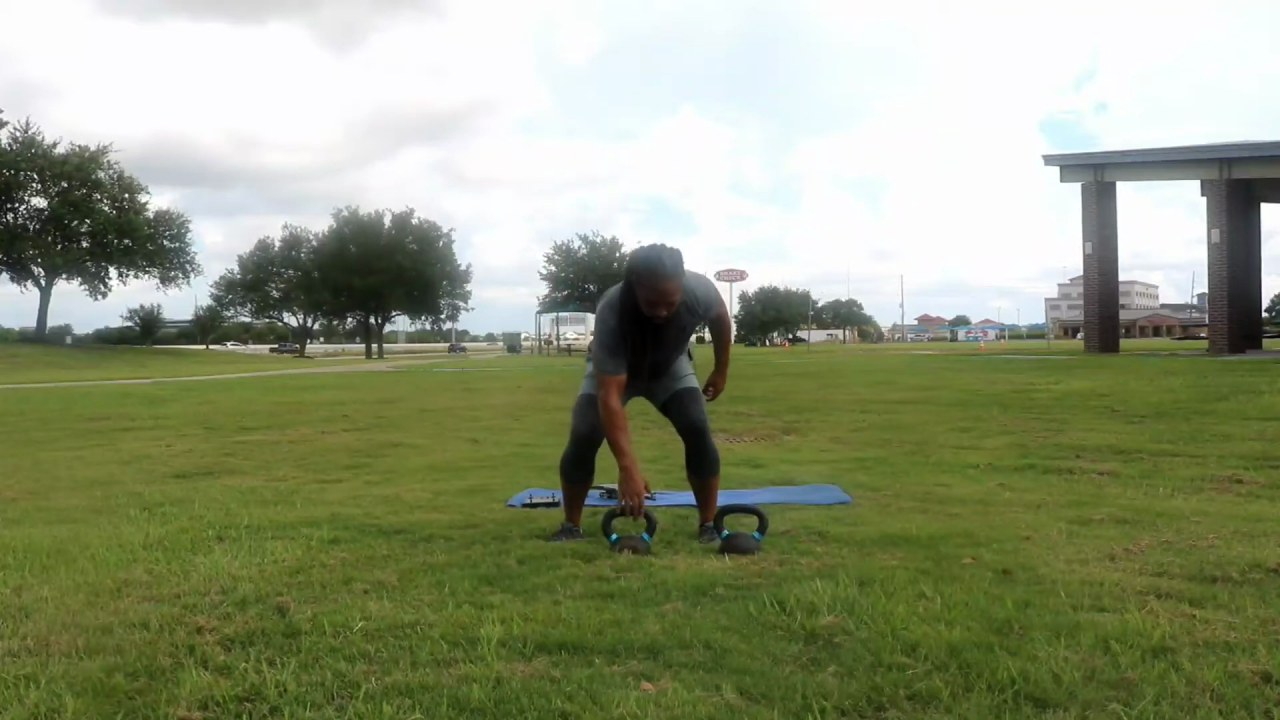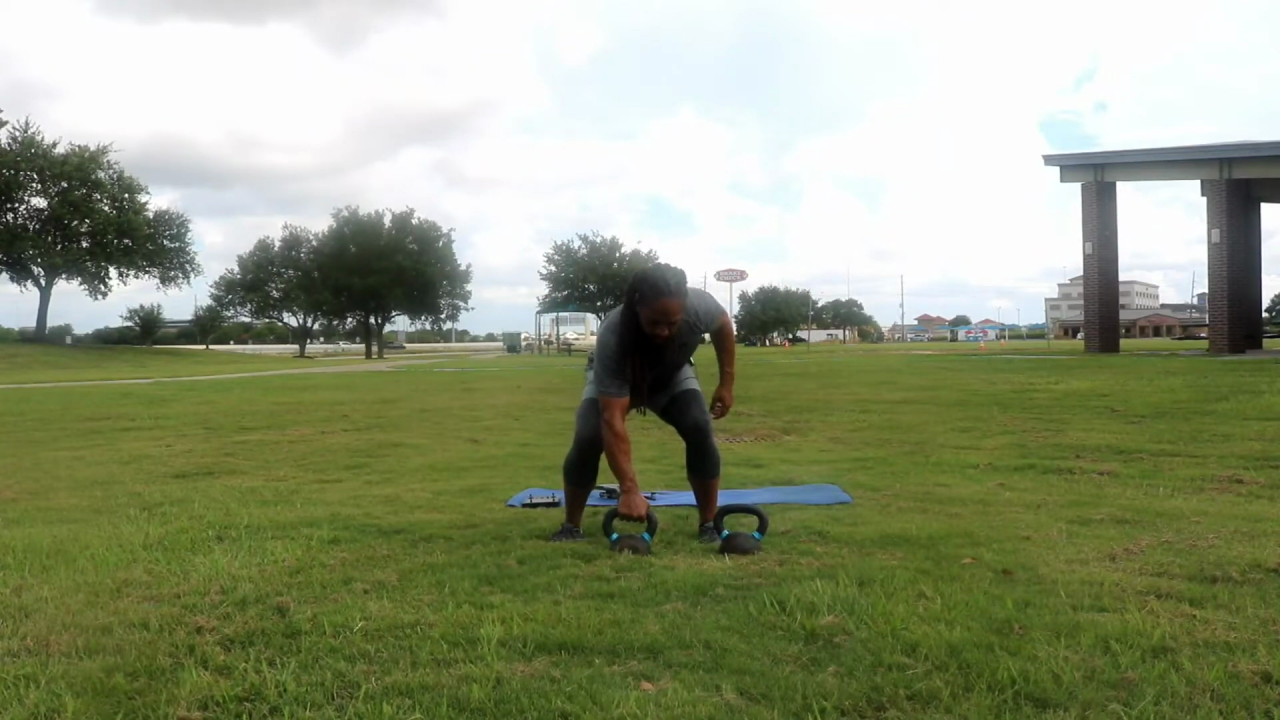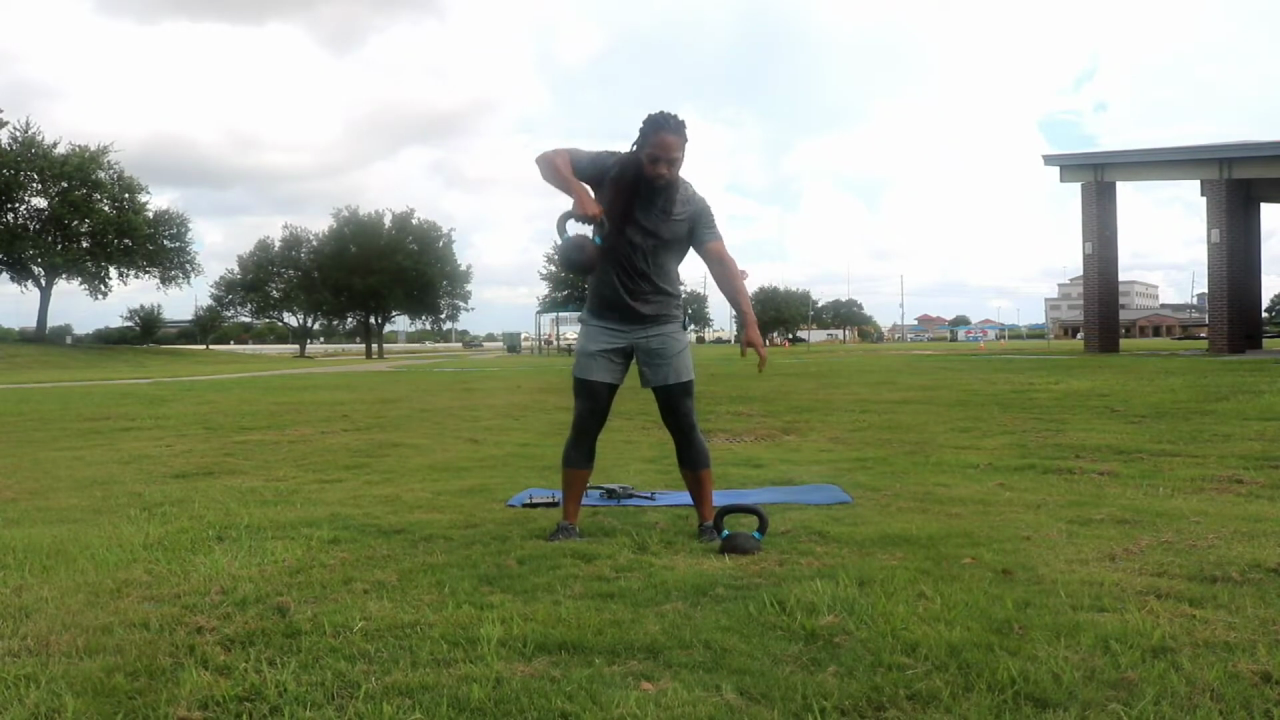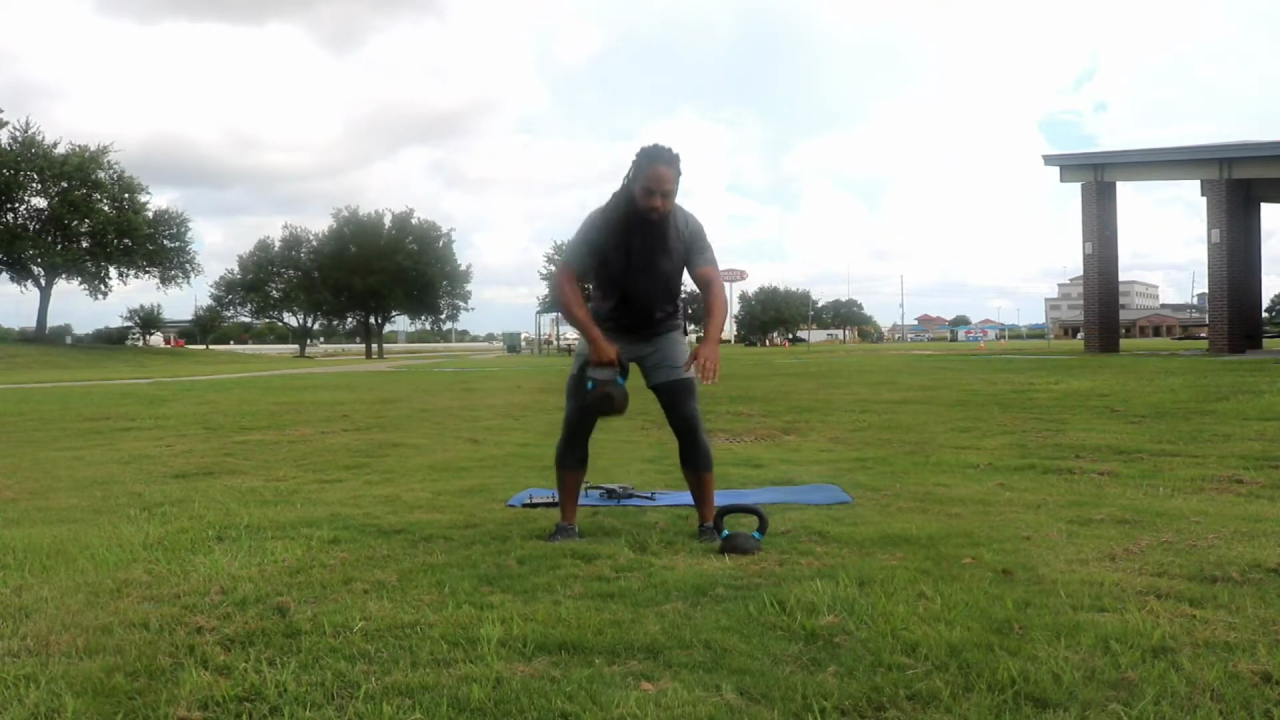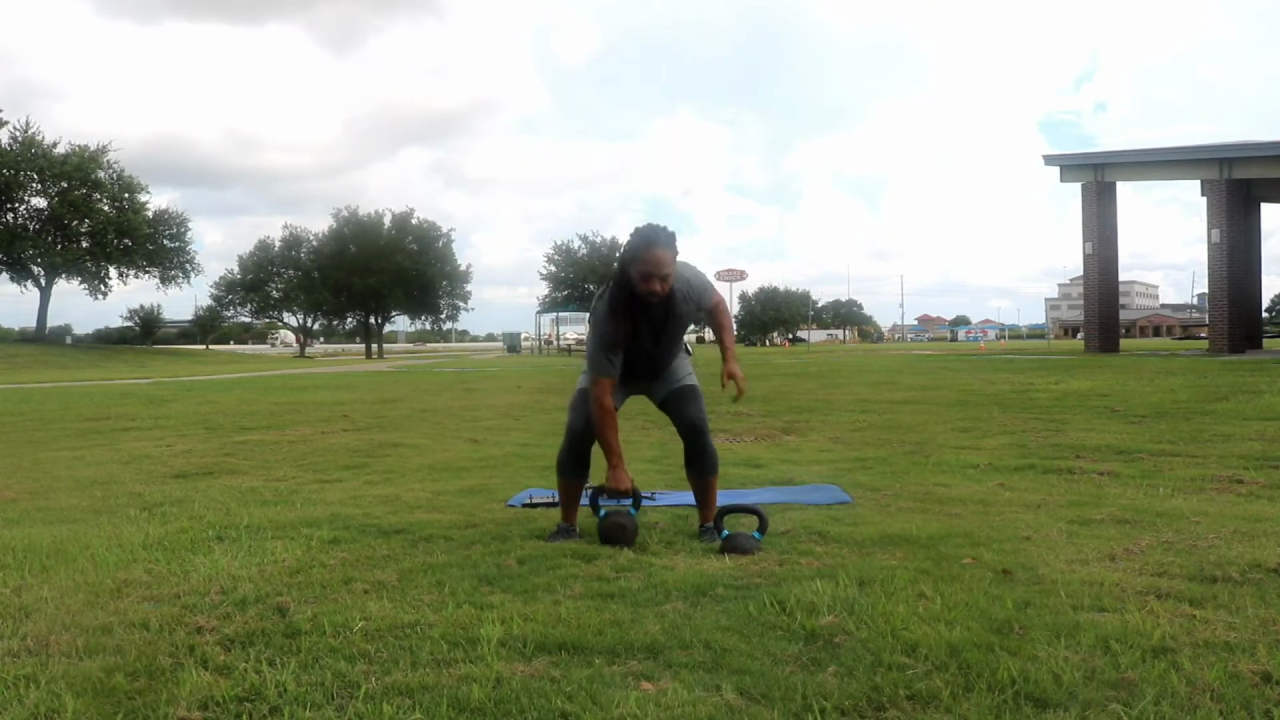
dt=1s
person 1, frame 1
left shoulder: (699, 290)
right shoulder: (611, 311)
left elbow: (720, 318)
right elbow: (609, 398)
left wrist: (721, 371)
right wrist: (628, 468)
left hip: (670, 365)
right hip: (613, 371)
left knee: (697, 429)
right knee: (584, 435)
left ankle: (709, 524)
right ankle: (571, 526)
person 1, frame 2
left shoulder: (699, 305)
right shoulder: (614, 335)
left elbow: (723, 325)
right elbow: (613, 421)
left wrist: (726, 383)
right wrist: (629, 490)
left hip: (673, 376)
right hip: (613, 379)
left knee: (699, 429)
right knee: (588, 438)
left ankle: (708, 525)
right ankle: (571, 526)
person 1, frame 3
left shoulder: (691, 203)
right shoulder: (612, 172)
left elbow: (721, 263)
right elbow: (548, 160)
left wrist: (749, 322)
right wrist: (578, 192)
left hip: (662, 325)
right hip: (605, 323)
left knee: (683, 425)
right knee: (585, 424)
left ankle: (708, 523)
right ankle: (568, 524)
person 1, frame 4
left shoulder: (687, 227)
right shoulder: (603, 223)
left elbow: (713, 288)
right elbow: (564, 282)
left wrist: (710, 341)
right wrist: (595, 339)
left hip: (664, 335)
right hip: (606, 334)
left knee: (688, 425)
right knee: (576, 424)
left ankle: (708, 525)
right ankle: (567, 524)
person 1, frame 5
left shoulder: (691, 282)
right shoulder: (609, 310)
left elbow: (717, 307)
right elbow: (600, 396)
left wrist: (729, 359)
right wrist: (616, 466)
left hip: (668, 365)
right hip: (615, 374)
left knee: (697, 428)
right knee: (577, 431)
left ankle: (708, 525)
right ankle: (567, 525)
